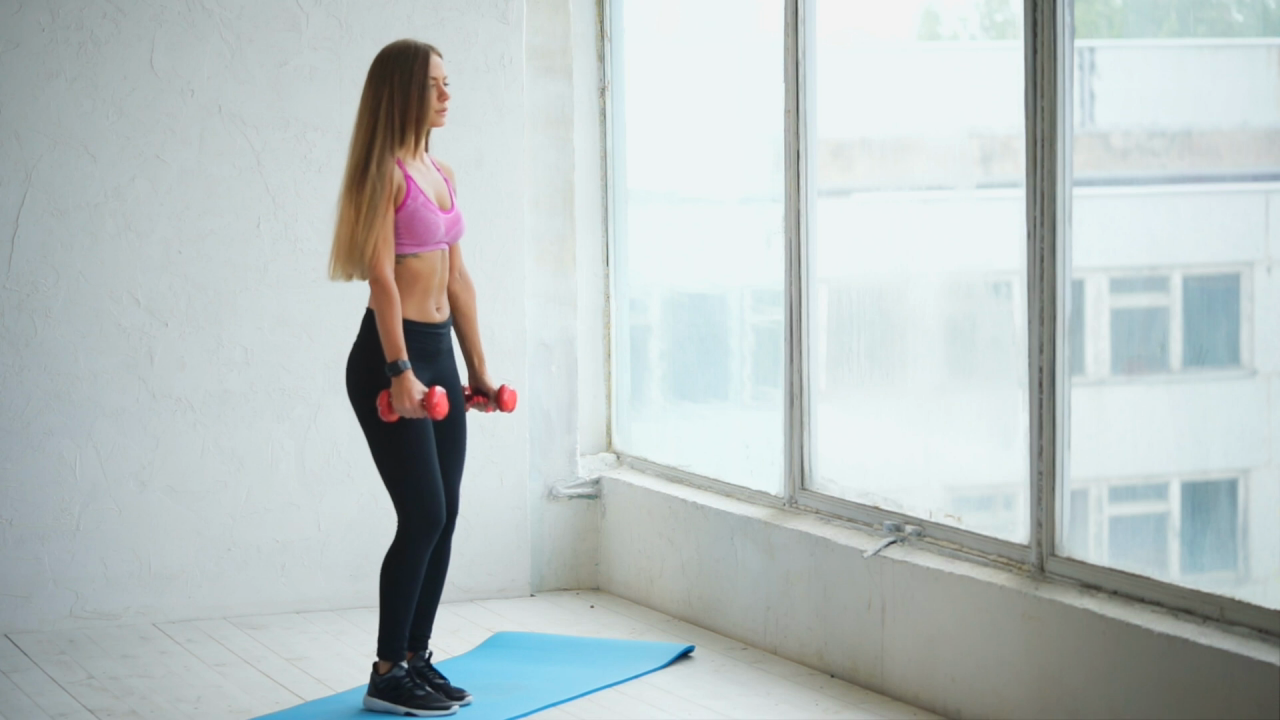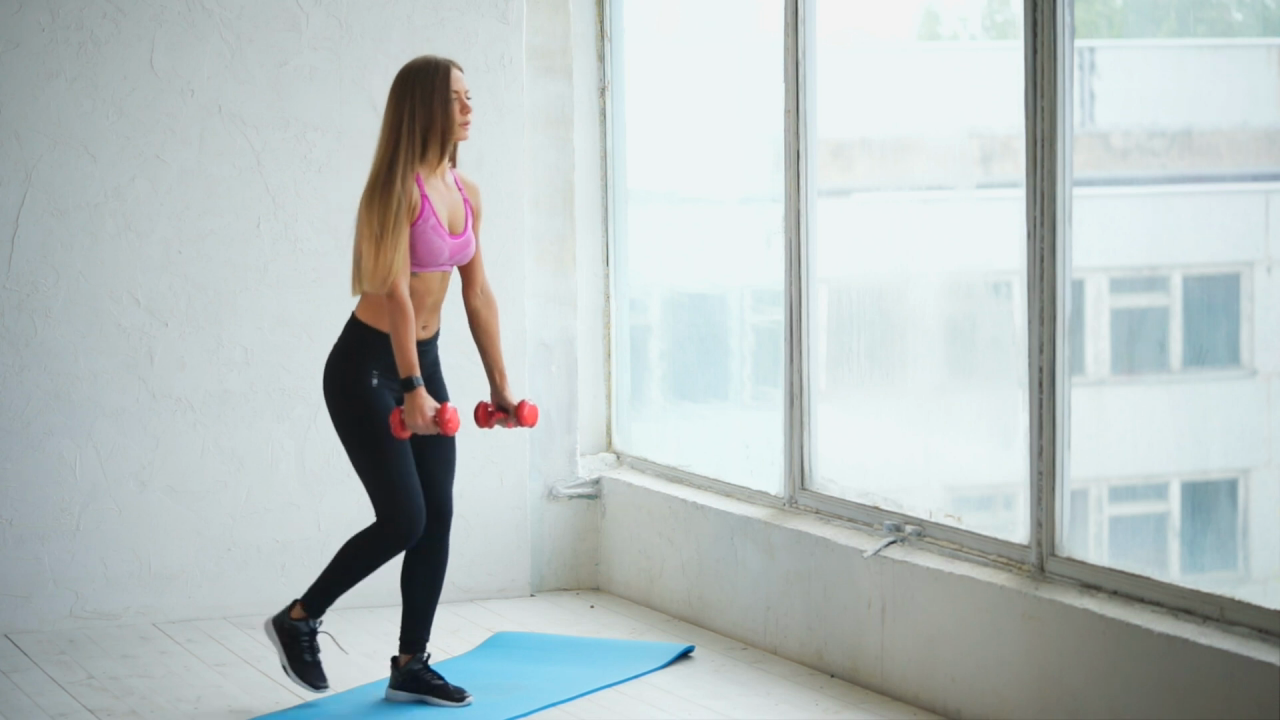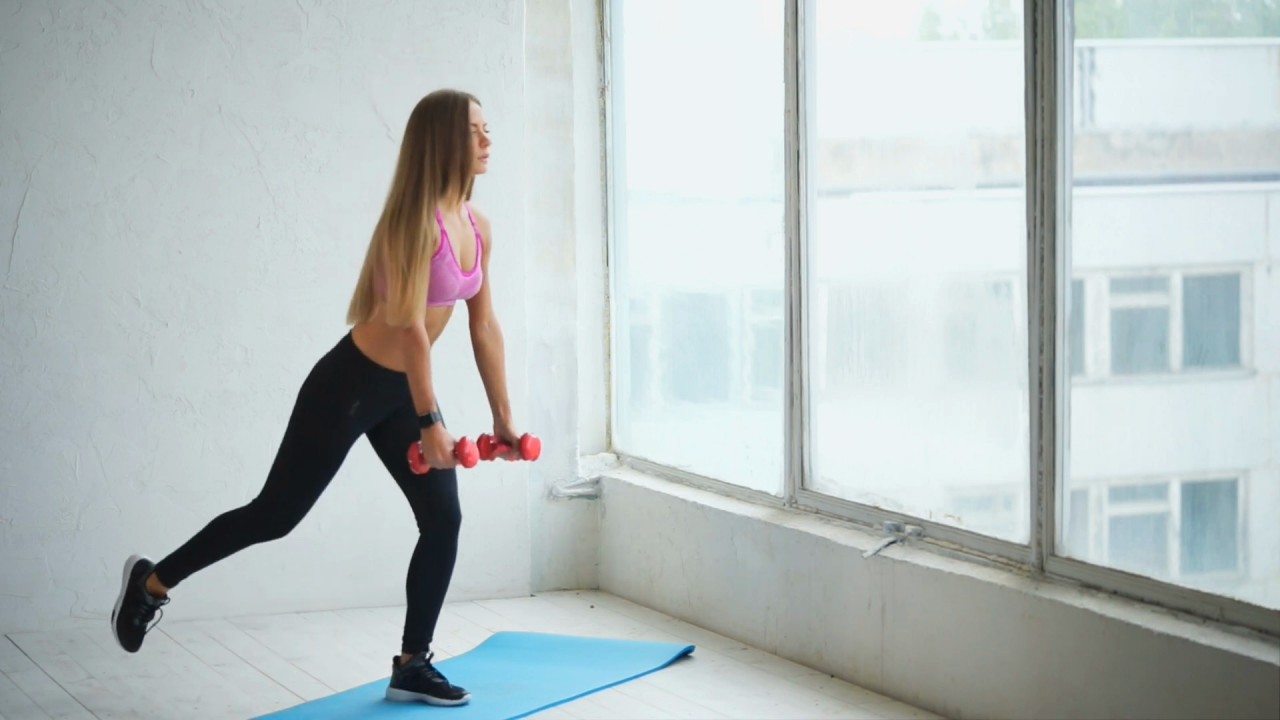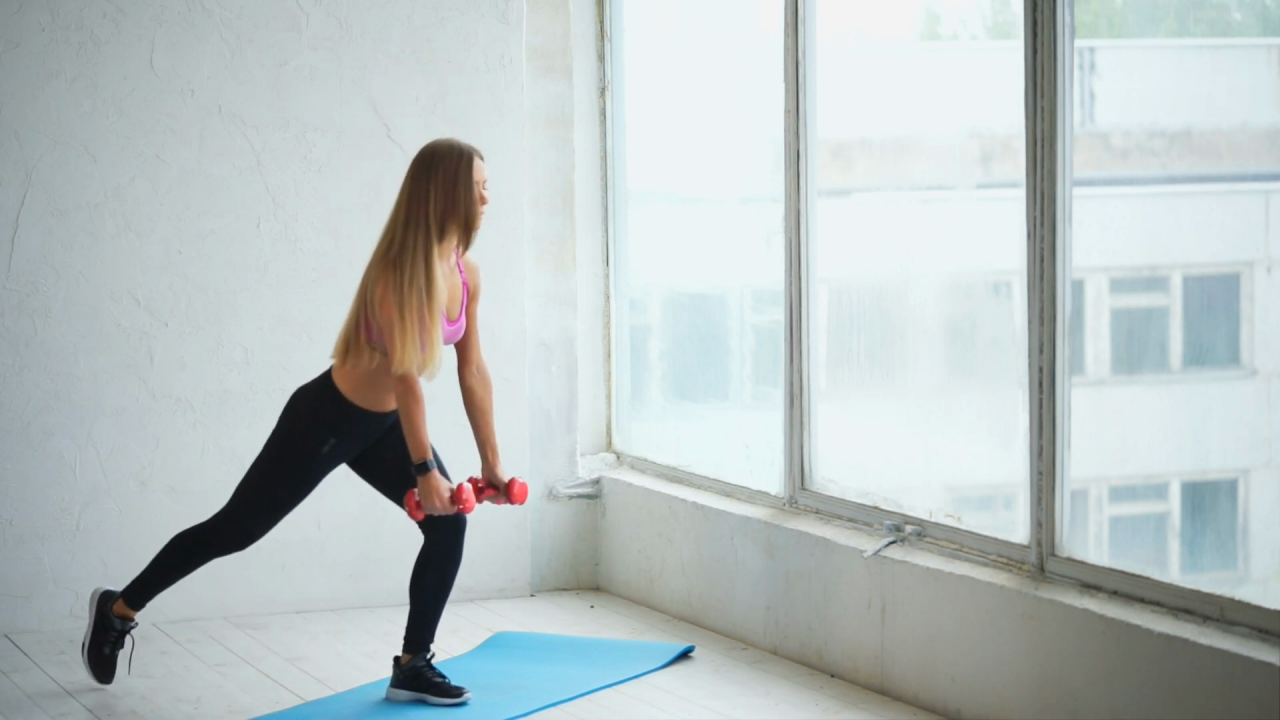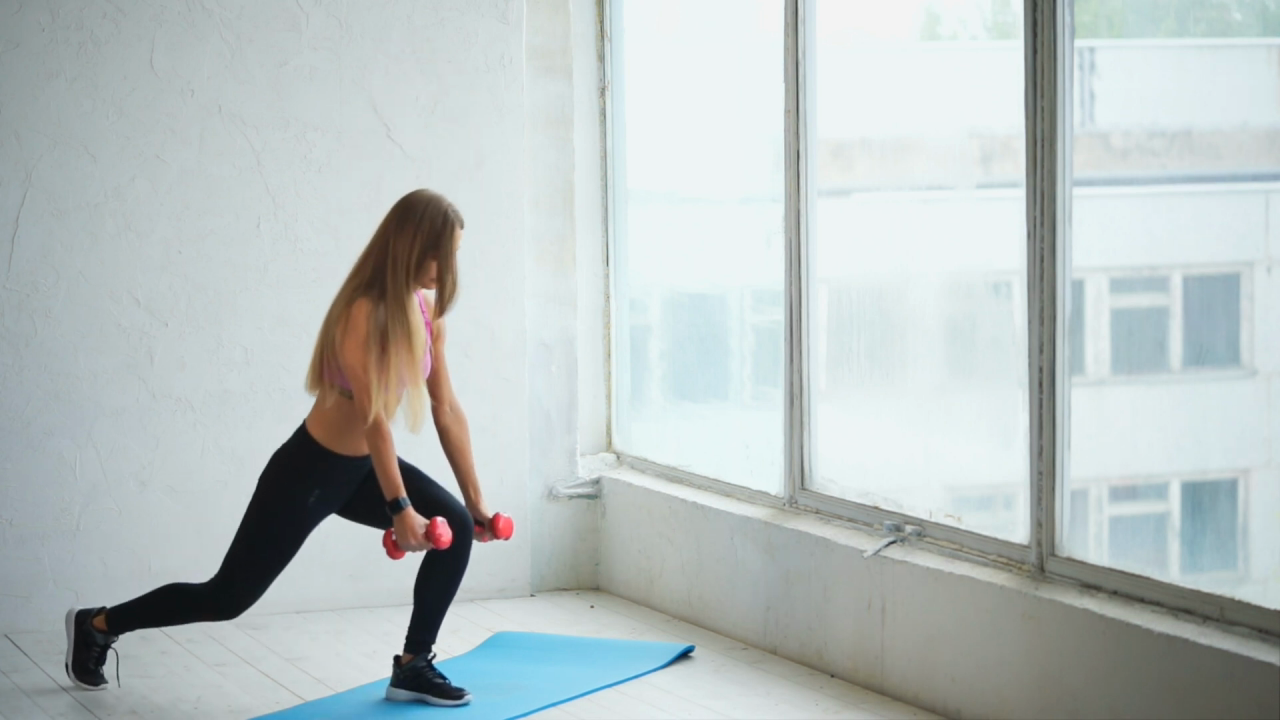
dt=0.5s
person 1, frame 1
left shoulder: (440, 173)
right shoulder: (381, 173)
right elbow: (380, 277)
left wrist: (476, 369)
right wrist: (399, 372)
left hip: (436, 352)
right hip: (387, 357)
left knee: (443, 517)
right knee: (422, 516)
left ankle: (415, 659)
person 1, frame 2
left shoulder: (466, 191)
right shoulder: (399, 188)
left elbow: (478, 293)
right elbow: (394, 293)
left wrist: (500, 383)
right wrist: (412, 389)
left hip: (422, 359)
right hip: (365, 366)
left knee: (437, 518)
right knee: (403, 519)
left ankle: (410, 665)
right ankle: (297, 622)
person 1, frame 3
left shoulder: (479, 226)
right shoulder: (413, 222)
left elbow: (485, 327)
right elbow: (411, 328)
left wrist: (503, 417)
right wrist: (431, 422)
left hip: (398, 391)
right hip: (348, 384)
left knee: (444, 519)
right knee: (275, 515)
left ankle: (412, 666)
right ankle: (151, 582)
person 1, frame 4
left shoulder: (467, 272)
right shoulder: (403, 269)
left elbow: (473, 371)
right elbow: (405, 376)
left wrist: (490, 462)
right wrist: (425, 468)
left hip: (380, 424)
right hip: (326, 419)
left knee: (449, 524)
right knee: (234, 529)
left ankle: (413, 666)
right ankle: (117, 609)
person 1, frame 5
left shoulder: (427, 311)
right shoulder: (362, 313)
left elbow: (447, 409)
right elbow: (373, 419)
left wrist: (475, 497)
right wrist: (399, 508)
left hip: (361, 468)
right hip: (309, 469)
left knee: (456, 527)
right knee: (227, 597)
left ankle: (413, 666)
right ankle: (96, 626)
